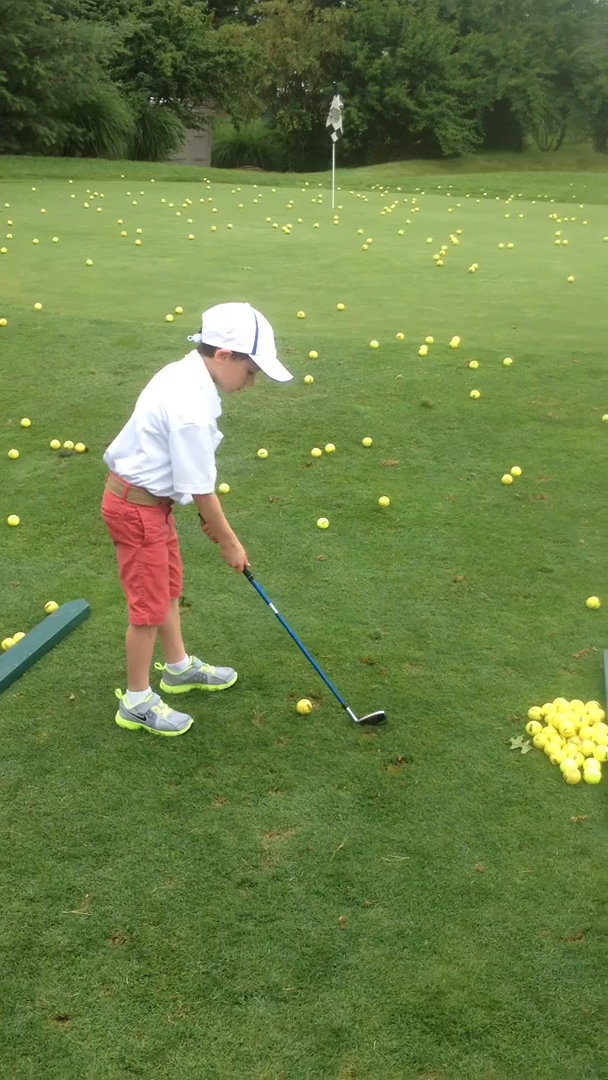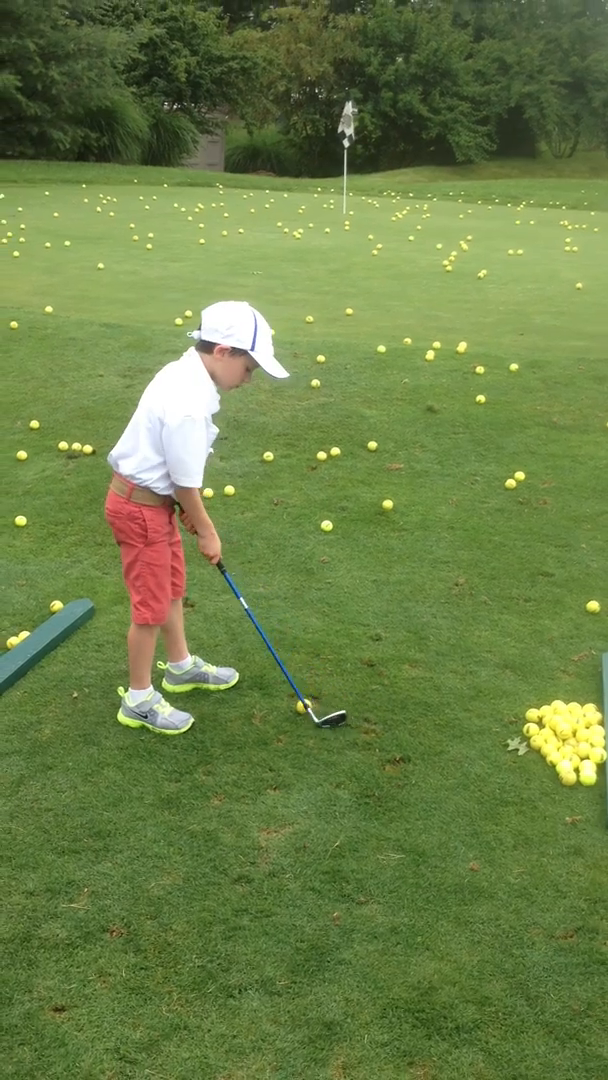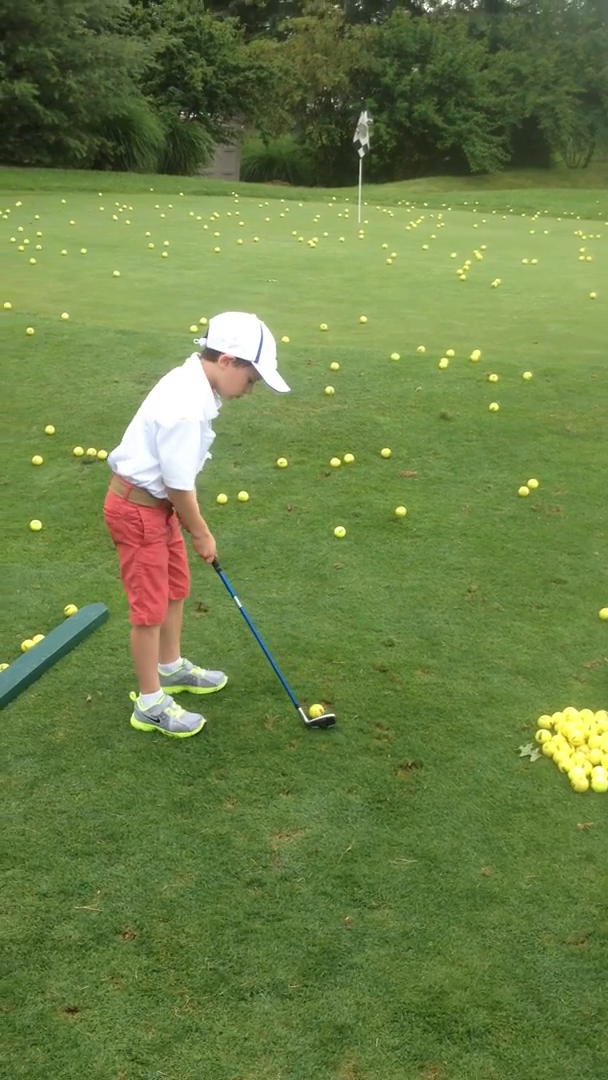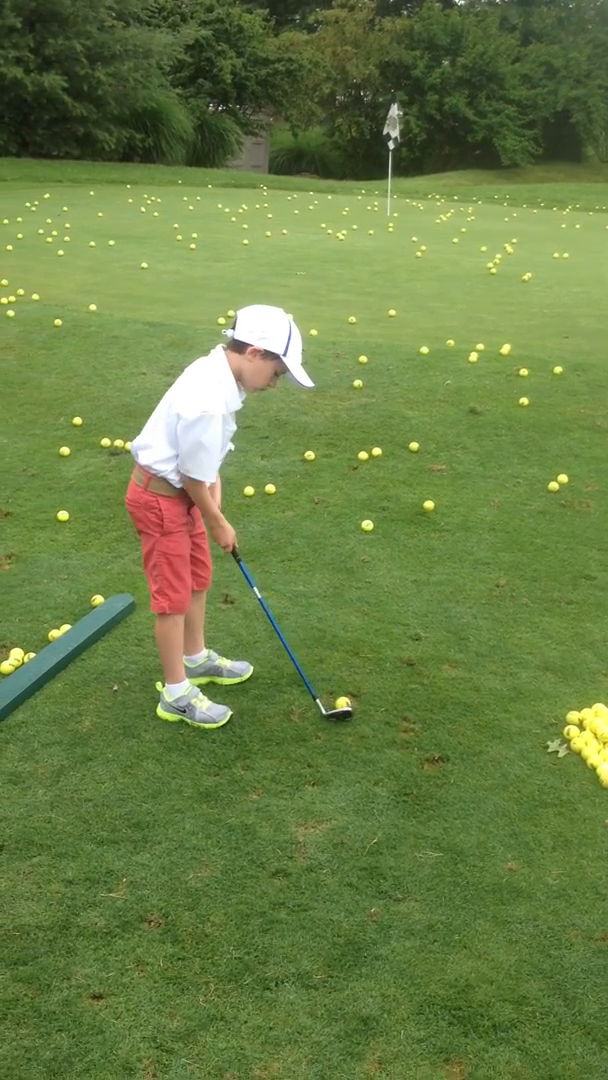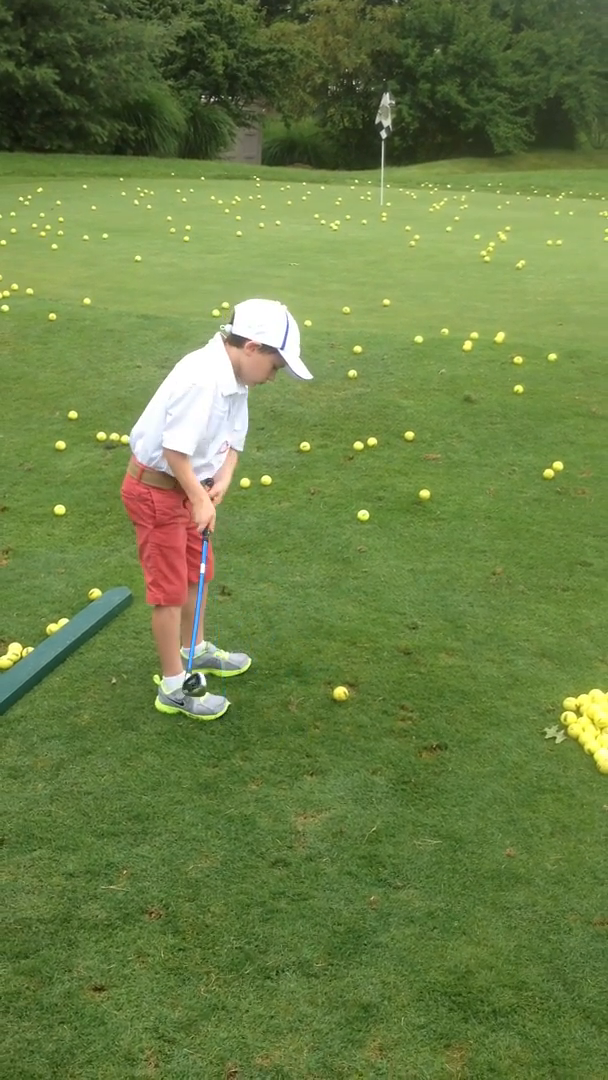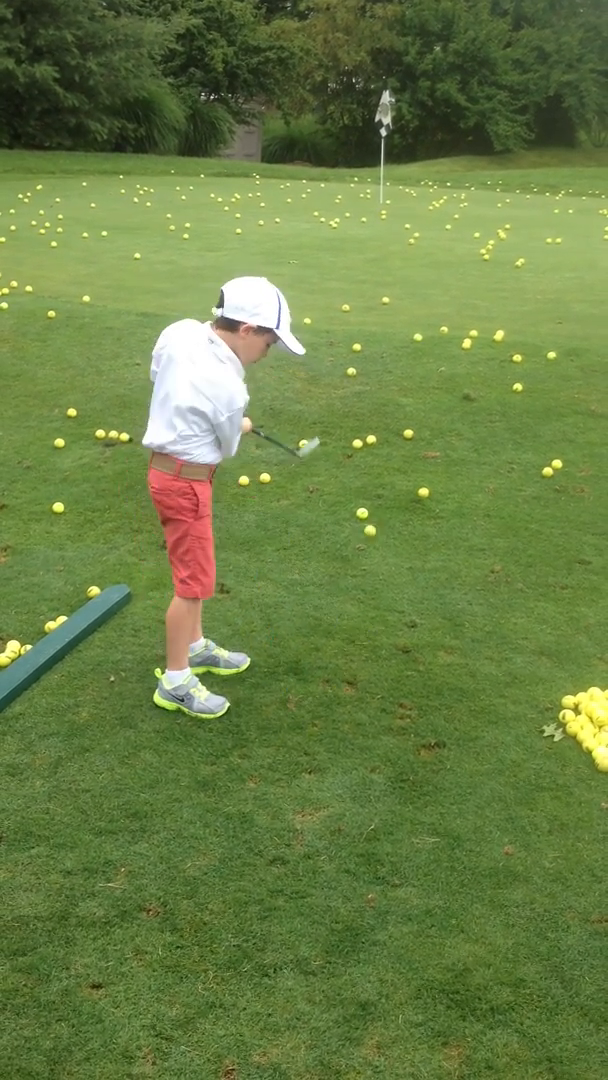
dt=0.4s
person 1, frame 1
left shoulder: (184, 373)
right shoulder: (191, 409)
right elbow: (201, 489)
left wrist: (211, 514)
right wrist: (230, 543)
left hip: (148, 497)
right hip: (135, 507)
left knee: (168, 588)
right knee: (149, 604)
left ankle: (179, 668)
right ankle: (136, 702)
person 1, frame 2
left shoulder: (184, 373)
right shoulder: (187, 404)
right elbow: (185, 483)
left wrist: (190, 508)
right wrist: (207, 532)
left hip: (154, 497)
right hip: (139, 506)
left knee: (171, 588)
right knee: (151, 603)
left ankle: (181, 666)
right ankle: (138, 699)
person 1, frame 3
left shoulder: (190, 380)
right shoulder: (185, 408)
right elbow: (178, 486)
left wrist: (192, 514)
right wrist: (201, 534)
left hip: (156, 500)
right hip: (136, 508)
left knee: (175, 589)
right knee: (150, 605)
left ankle: (171, 668)
right ankle: (150, 703)
person 1, frame 4
left shoulder: (215, 371)
right shoulder: (209, 401)
right elbow: (193, 476)
left wrist: (215, 485)
right wrist: (218, 523)
left hip: (178, 490)
right hip: (158, 496)
left knee: (197, 579)
right knee: (172, 594)
left ankle: (196, 658)
right ankle: (176, 693)
person 1, frame 5
left shoulder: (232, 379)
right shoulder: (203, 379)
left elbow: (231, 441)
right elbow: (173, 449)
left wrist: (222, 480)
right wrist: (199, 500)
left hip: (183, 484)
right hip: (154, 488)
left knee: (197, 571)
right knee: (170, 588)
left ankle: (196, 650)
right ankle: (173, 685)
person 1, frame 6
left shoulder: (180, 333)
right shoulder: (226, 389)
left elbow: (158, 375)
right elbow: (226, 445)
right wrist: (241, 428)
left hip: (171, 469)
right hip: (185, 481)
left knee: (194, 566)
right knee: (194, 578)
left ankle: (194, 647)
right ankle: (175, 681)
